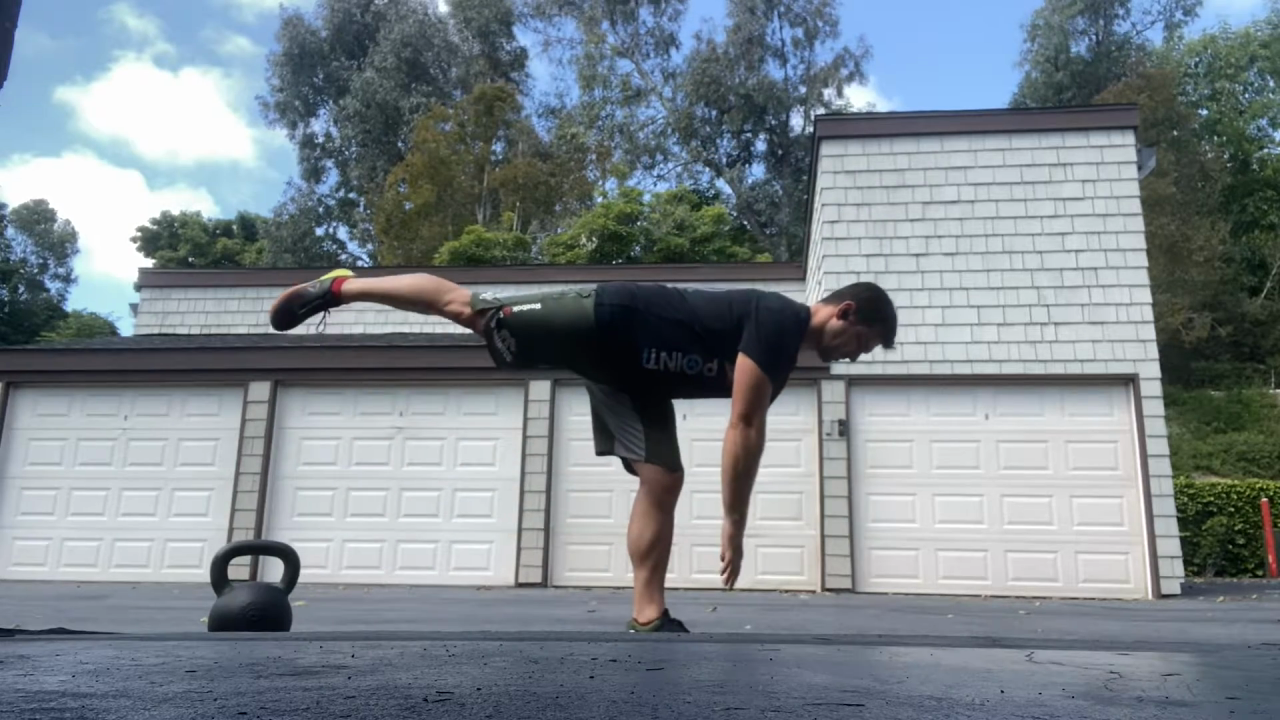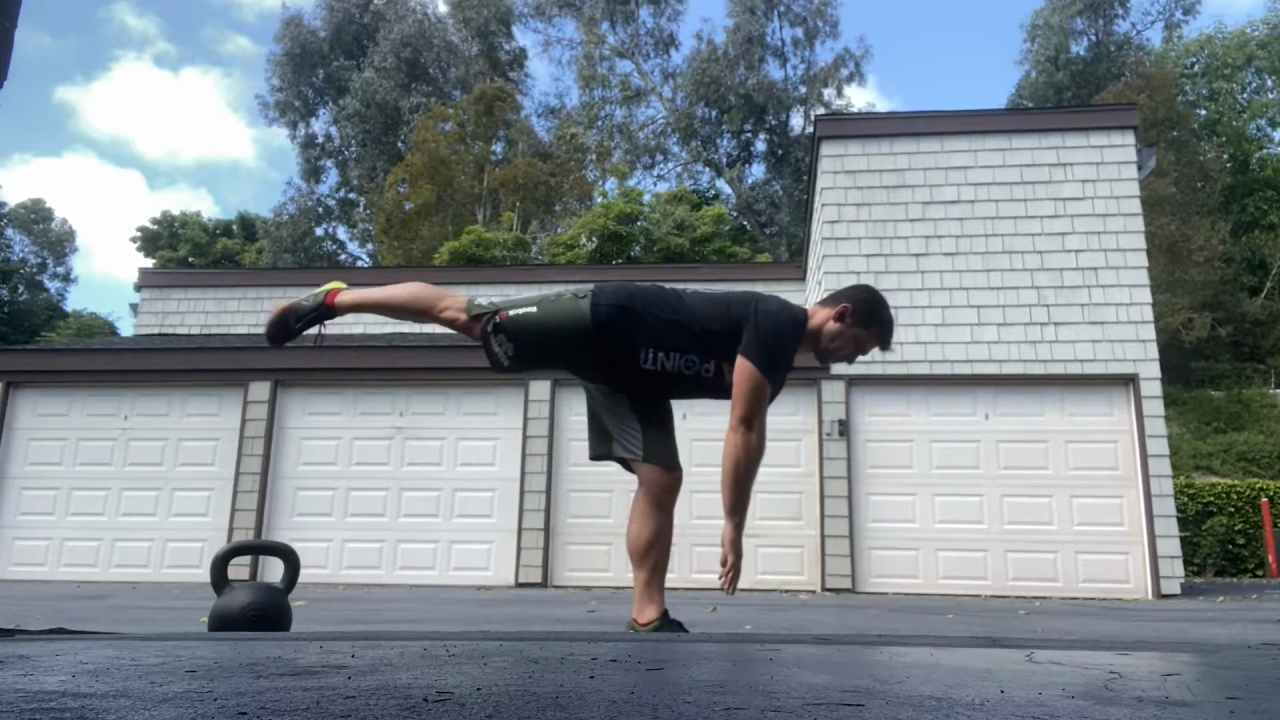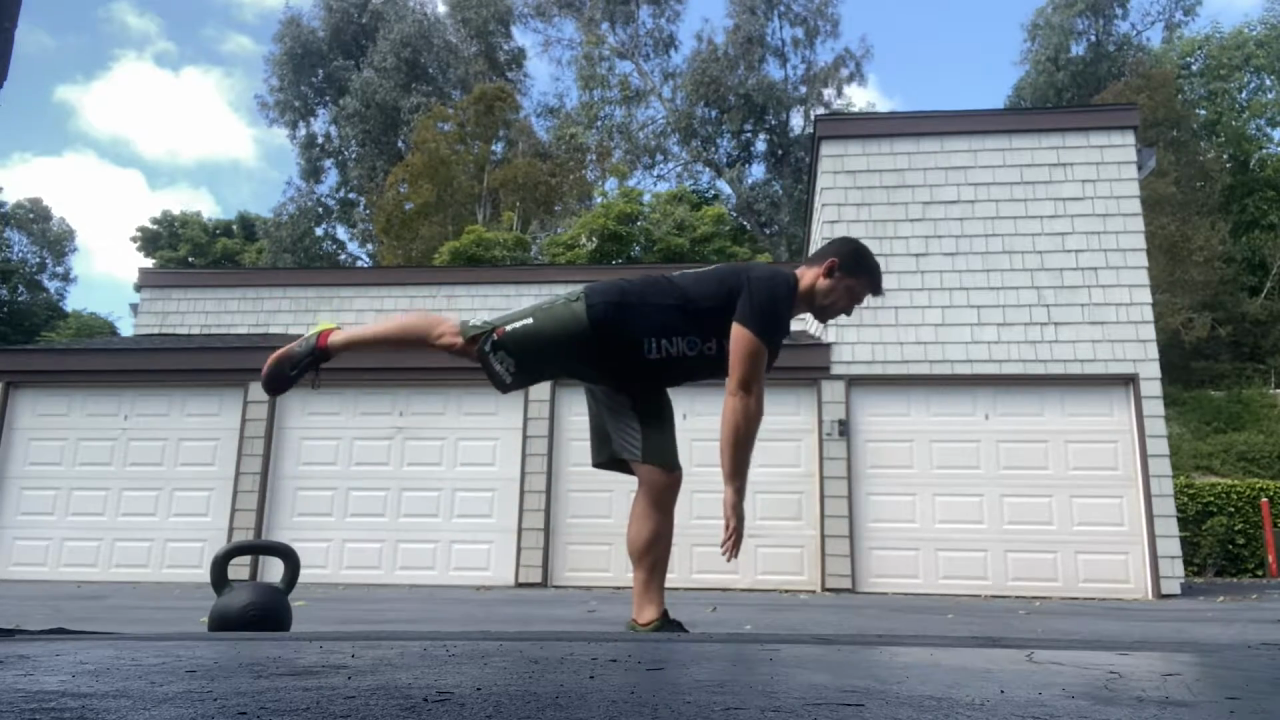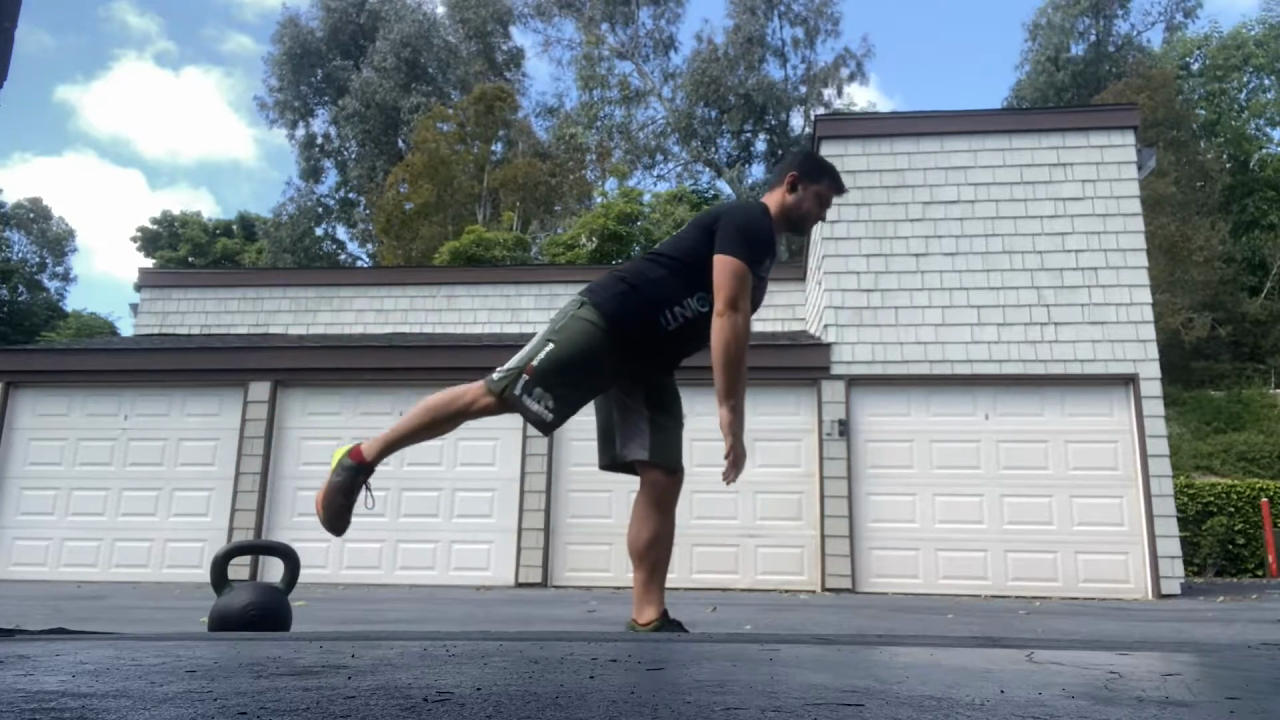
dt=0.3s
person 1, frame 1
left shoulder: (781, 358)
right shoulder: (776, 321)
left elbow: (749, 433)
right elbow: (742, 428)
left wrist: (737, 524)
right wrist: (732, 525)
left hip: (630, 372)
right hip: (601, 324)
left knee: (662, 481)
right knee: (465, 307)
left ankle: (648, 614)
right ankle: (338, 288)
person 1, frame 2
left shoulder: (779, 356)
right shoulder: (776, 323)
left elbow: (749, 434)
right elbow: (742, 432)
left wrist: (735, 524)
right wrist: (733, 527)
left hip: (627, 369)
right hip: (599, 323)
left knee: (662, 481)
right knee: (462, 313)
left ankle: (648, 615)
right ankle: (334, 300)
person 1, frame 3
left shoulder: (774, 319)
right shoulder: (770, 288)
left elbow: (746, 401)
right elbow: (740, 397)
left wrist: (733, 488)
right wrist: (734, 491)
left hip: (630, 369)
right hip: (595, 325)
left knee: (661, 481)
right knee: (455, 337)
left ankle: (648, 614)
right ankle: (324, 343)
person 1, frame 4
left shoulder: (763, 245)
right shoulder: (748, 219)
left elbow: (728, 326)
right elbow: (726, 315)
left wrist: (730, 419)
right wrist: (731, 418)
left hip: (650, 357)
right hip: (605, 322)
left knee: (663, 479)
right knee: (494, 398)
left ankle: (649, 617)
right ankle: (362, 457)
